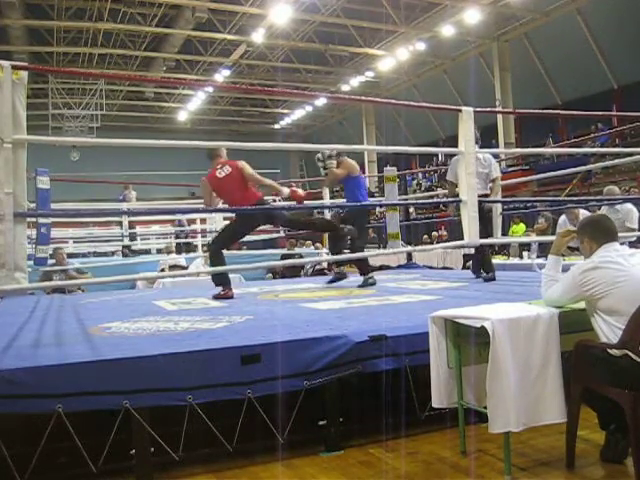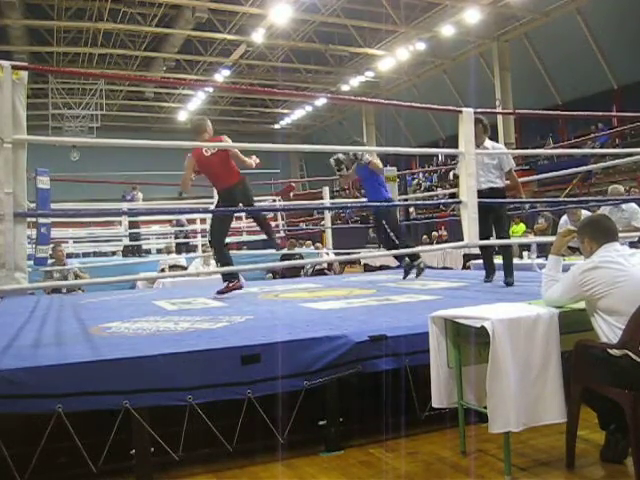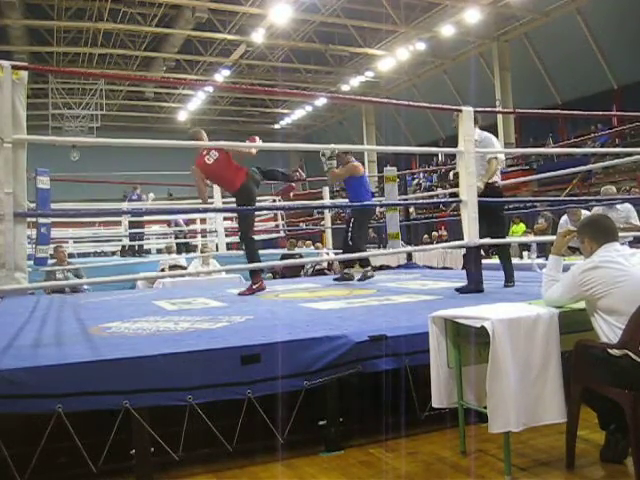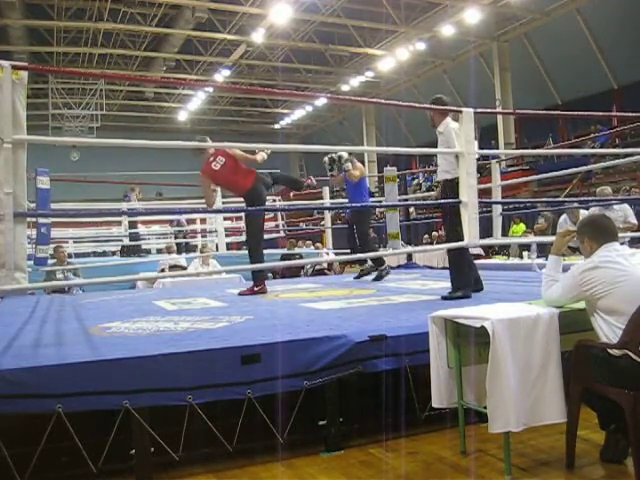
dt=0.5s
person 1, frame 1
left shoulder: (590, 268)
left elbow: (550, 297)
left wrist: (554, 254)
left knee: (565, 365)
right knee: (586, 357)
left ankle: (619, 426)
person 1, frame 2
left shoulder: (591, 268)
left elbow: (550, 297)
left wrist: (555, 254)
left knee: (565, 365)
right knee: (585, 358)
left ankle: (619, 427)
person 1, frame 3
left shoulder: (591, 267)
left elbow: (550, 297)
left wrist: (555, 253)
left knee: (565, 364)
right knee: (586, 356)
left ankle: (618, 426)
person 1, frame 4
left shoulder: (591, 267)
left elbow: (550, 297)
left wrist: (555, 254)
left knee: (565, 364)
right knee: (584, 357)
left ankle: (618, 426)
person 2, frame 1
left shoulder: (487, 159)
right shoulder: (456, 161)
left elbow: (496, 181)
right elbow: (452, 184)
left wrist: (492, 198)
right wrist: (451, 205)
left hip: (484, 199)
left knee: (484, 235)
right knee: (478, 235)
left ankle: (476, 266)
right ankle: (488, 270)
person 2, frame 2
left shoulder: (498, 149)
left elbow: (510, 174)
left wrist: (522, 197)
left hip: (496, 194)
right hip: (477, 197)
left knee: (502, 234)
right knee: (483, 237)
left ankle: (509, 274)
right ankle: (489, 270)
person 2, frame 3
left shoulder: (487, 139)
left elbow: (495, 163)
left wrist: (483, 182)
left hip: (489, 191)
left knee: (497, 236)
left ankle: (508, 274)
right ankle: (474, 282)
person 2, frame 4
left shoulder: (452, 129)
right shoulder: (443, 133)
right wrist: (440, 189)
left hip: (457, 187)
right hip: (449, 188)
left knee: (455, 238)
right knee: (455, 238)
left ankle: (462, 287)
right ankle: (473, 281)
person 3, frame 1
left shoulder: (207, 180)
right shoulder: (238, 165)
left elbow: (209, 206)
right elbow: (260, 181)
right wrist: (285, 191)
left hip: (245, 217)
right hip: (262, 206)
left knee: (215, 247)
right knee: (298, 222)
left ankle: (226, 289)
right ankle: (336, 228)
person 3, frame 2
left shoulder: (193, 157)
right shoulder: (223, 140)
left elbow: (184, 188)
right elbow: (244, 162)
left wrist: (190, 175)
right wrist: (253, 161)
left hip: (227, 194)
right hip: (241, 184)
left knee: (217, 240)
right knee: (252, 209)
left ankle: (233, 280)
right ankle: (271, 236)
person 3, frame 3
left shoulder: (197, 168)
right shoulder: (220, 147)
left elbow: (204, 198)
right elbow: (250, 152)
left wrist: (205, 183)
right wrist: (256, 145)
left hip: (243, 195)
right hip: (251, 177)
left knee: (246, 237)
right knee: (262, 171)
left ankle: (257, 280)
right ankle: (293, 176)
person 3, frame 4
left shoulder: (205, 174)
right shoulder: (226, 151)
left elbow: (210, 204)
right elbow: (255, 160)
left wrist: (211, 191)
right wrist: (263, 154)
left hip: (253, 197)
right hip: (260, 180)
left knee: (254, 240)
right knee: (276, 177)
left ankle: (259, 284)
right ankle: (304, 183)
person 4, frame 1
left shoulder: (347, 163)
right shoulder: (341, 166)
left elbow: (334, 177)
right elbow: (329, 183)
left wrist: (330, 161)
right wrist: (324, 167)
left hip: (360, 208)
right hip: (353, 208)
left knee: (356, 244)
right knee: (334, 237)
left ankle: (368, 276)
right ankle: (339, 271)
person 4, frame 2
left shoulder: (371, 158)
right shoulder: (357, 167)
left elbow: (379, 168)
right elbow: (345, 181)
left wrist: (364, 158)
right wrist: (338, 168)
left hip: (384, 203)
right hip: (378, 206)
left knee: (396, 237)
right knee: (386, 240)
left ankle: (417, 262)
right ankle: (406, 262)
person 4, frame 3
left shoulder: (354, 166)
right shoulder: (347, 167)
left elbow: (335, 177)
right elbow: (333, 179)
left wrist: (330, 161)
right wrist: (327, 163)
left hip: (364, 209)
right hip: (358, 209)
left knee: (356, 241)
right knee: (348, 241)
left ankle: (367, 269)
right ankle: (346, 272)
person 4, frame 4
left shoulder: (357, 166)
right shoulder: (347, 171)
left elbow: (353, 179)
right elbow: (334, 182)
left wrist: (345, 163)
right wrist: (330, 168)
left hip: (361, 209)
right hip: (354, 209)
left knee: (364, 241)
right knee: (353, 241)
left ankle: (382, 267)
right ankle: (366, 266)
